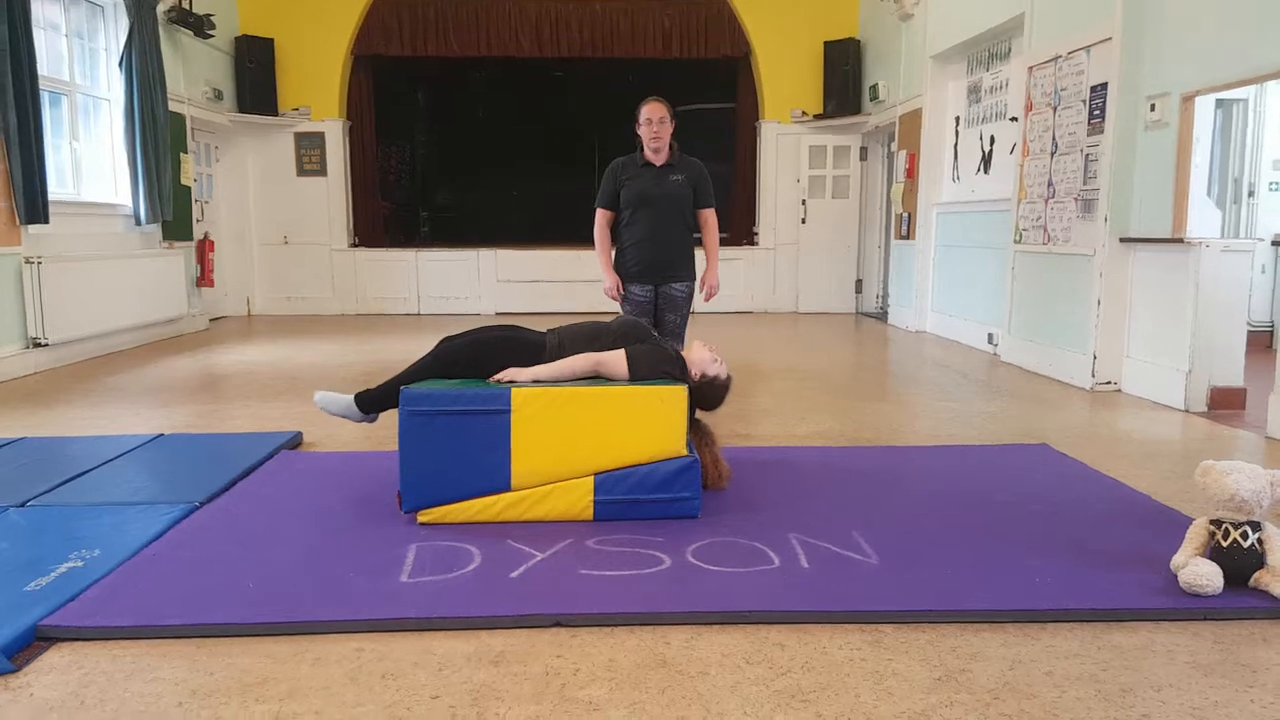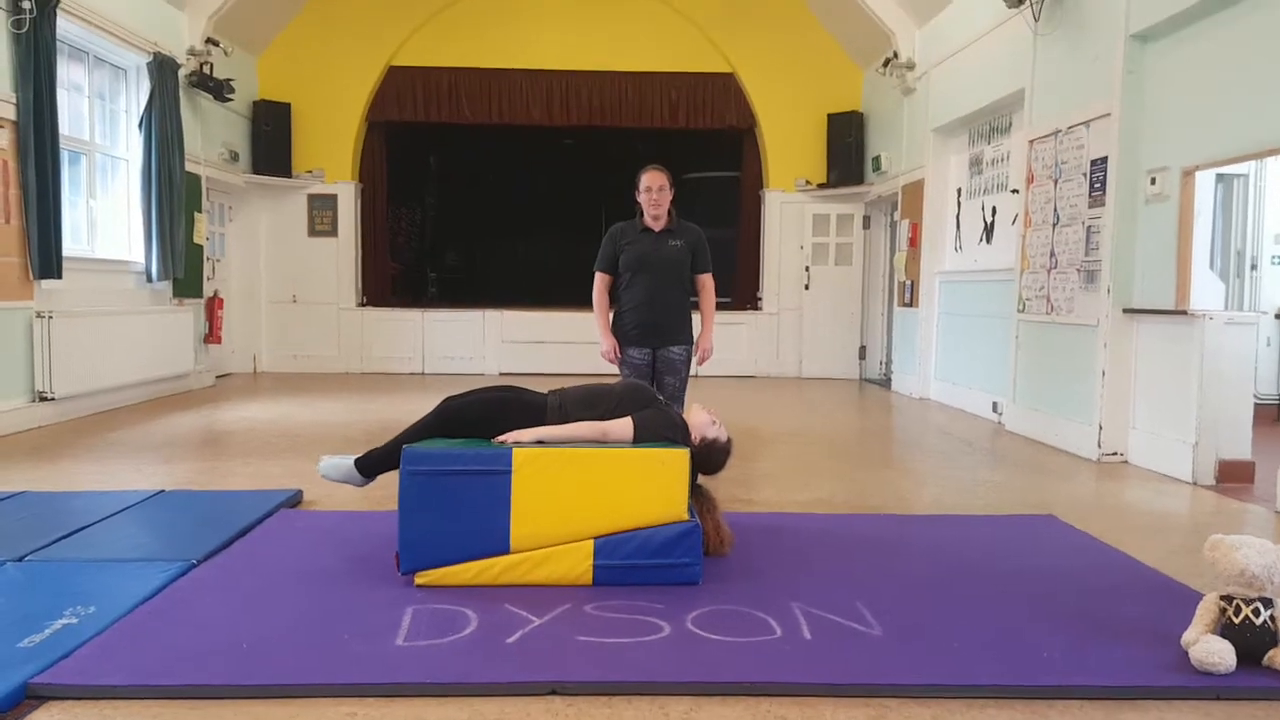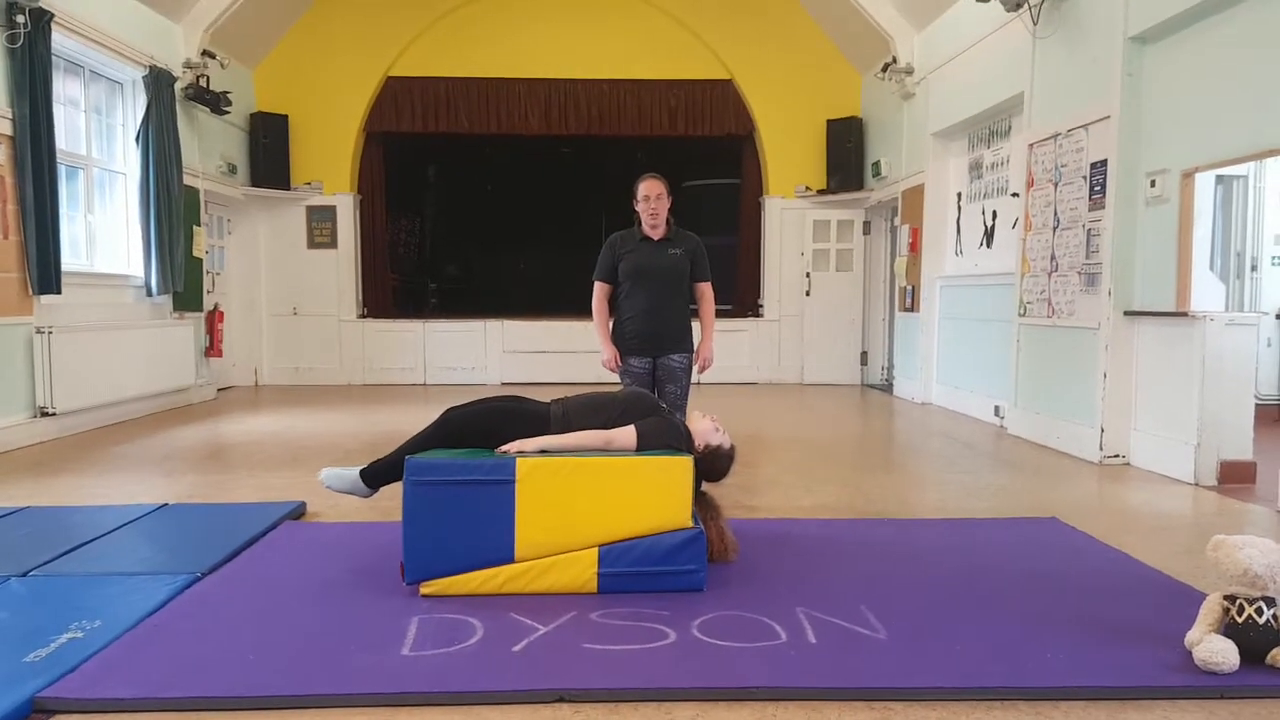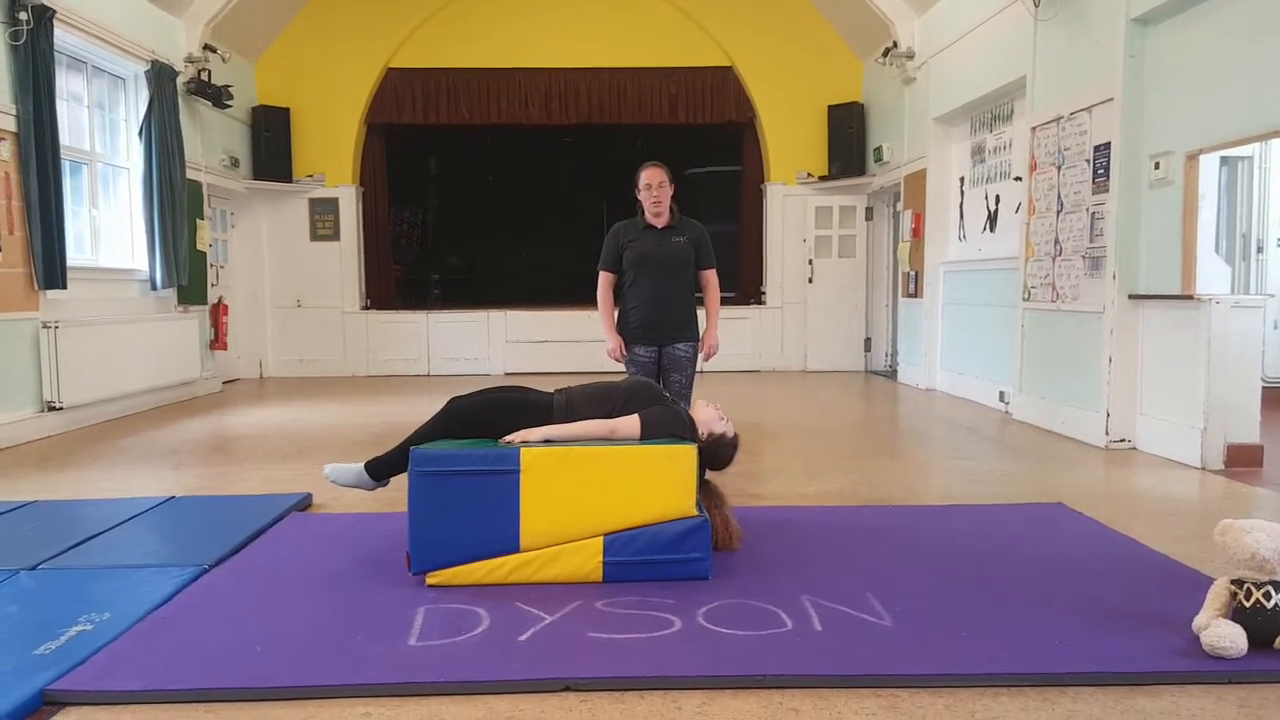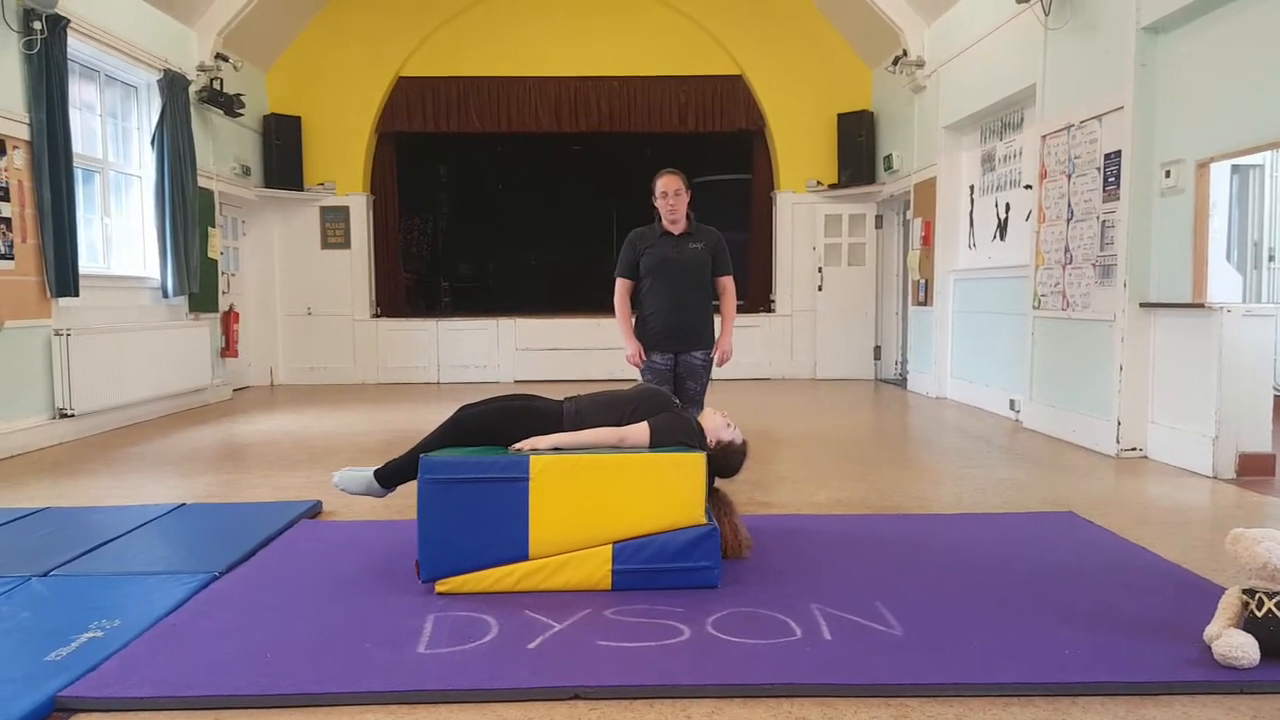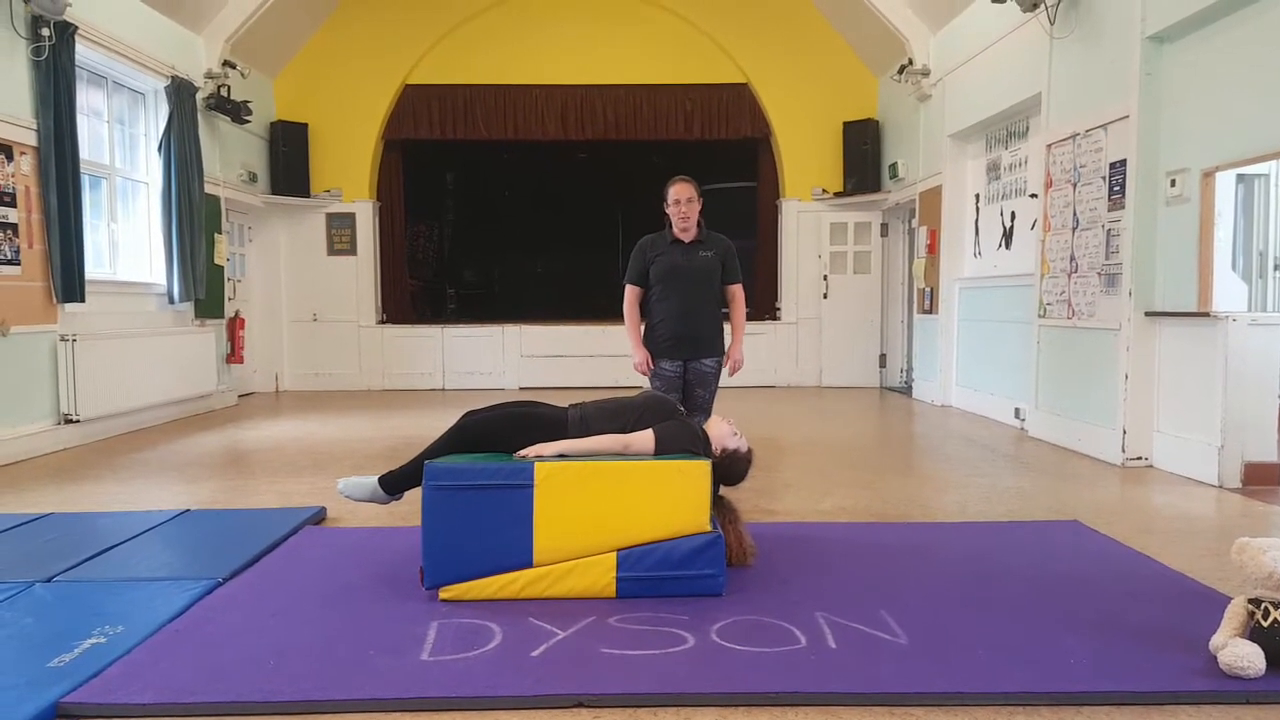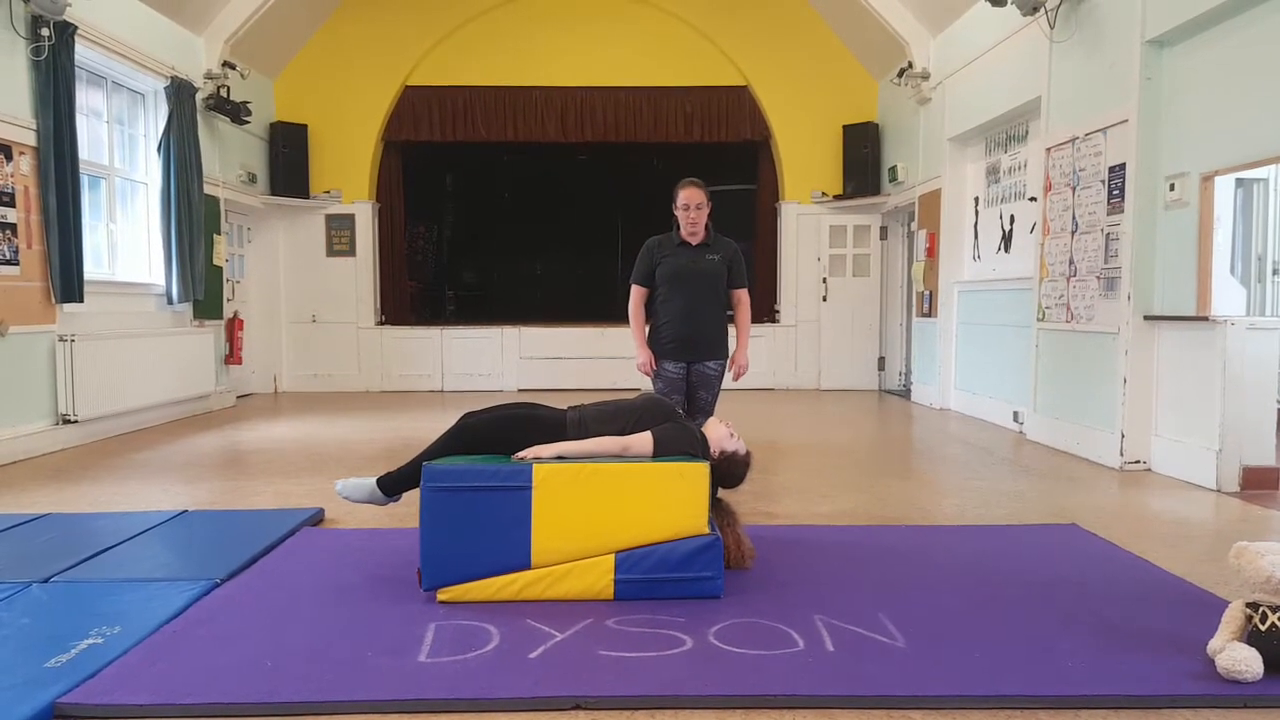
dt=0.7s
person 1, frame 1
left shoulder: (663, 363)
right shoulder: (665, 353)
left elbow: (596, 363)
left wrist: (530, 373)
left hip: (543, 358)
right hip: (546, 345)
left knee: (449, 358)
right knee: (451, 347)
left ankle: (365, 404)
right ankle: (371, 402)
person 1, frame 2
left shoulder: (667, 427)
right shoulder: (666, 414)
left elbow: (602, 431)
left wrist: (533, 433)
left hip: (544, 420)
right hip: (547, 404)
left knee: (450, 417)
right knee: (452, 407)
left ankle: (364, 468)
right ankle: (368, 462)
person 1, frame 3
left shoulder: (672, 435)
right shoulder: (669, 422)
left elbow: (607, 440)
left wrist: (538, 443)
left hip: (549, 428)
right hip: (550, 414)
left knee: (453, 427)
right knee: (455, 418)
left ankle: (369, 479)
right ankle: (375, 473)
person 1, frame 4
left shoulder: (675, 424)
right shoulder: (673, 412)
left elbow: (610, 429)
left wrist: (542, 433)
left hip: (550, 417)
right hip: (552, 404)
left knee: (457, 418)
right knee: (457, 408)
left ankle: (375, 472)
right ankle: (380, 468)
person 1, frame 5
left shoulder: (685, 431)
right shoulder: (682, 419)
left elbow: (620, 438)
left wrist: (551, 441)
left hip: (559, 425)
right hip: (562, 412)
left knee: (465, 427)
right knee: (467, 418)
left ankle: (383, 479)
right ankle: (389, 475)
person 1, frame 6
left shoulder: (689, 439)
right shoulder: (688, 426)
left elbow: (624, 444)
left wrist: (556, 447)
left hip: (565, 432)
right hip: (566, 419)
left knee: (469, 432)
right knee: (472, 421)
left ankle: (389, 486)
right ankle: (393, 483)
person 1, frame 7
left shoulder: (688, 442)
right shoulder: (686, 429)
left elbow: (622, 446)
left wrist: (554, 449)
left hip: (563, 433)
right hip: (566, 421)
left knee: (468, 434)
right knee: (471, 423)
left ankle: (386, 487)
right ankle: (391, 485)
person 2, frame 1
left shoulder: (693, 169)
right shoulder: (619, 169)
left elbow: (708, 220)
right elbow: (602, 223)
left wrist: (712, 268)
right wrist: (607, 271)
left hip: (678, 277)
right hip: (633, 277)
left knee: (672, 347)
person 2, frame 2
left shoulder: (691, 235)
right shoulder: (618, 234)
left elbow: (705, 286)
right elbow: (601, 286)
left wrist: (706, 332)
right wrist: (605, 333)
left hip: (676, 340)
right hip: (631, 340)
left knee: (672, 409)
person 2, frame 3
left shoulder: (690, 244)
right shoulder: (617, 244)
left elbow: (704, 294)
right elbow: (600, 296)
left wrist: (707, 341)
right wrist: (605, 343)
left hip: (676, 349)
right hip: (632, 349)
person 2, frame 4
left shoulder: (694, 231)
right shoulder: (621, 233)
left elbow: (709, 282)
right elbow: (605, 286)
left wrist: (711, 329)
right wrist: (610, 333)
left hip: (682, 337)
right hip: (637, 338)
left knee: (679, 406)
person 2, frame 5
left shoulder: (710, 238)
right shoulder: (638, 240)
left elbow: (726, 288)
right elbow: (622, 292)
left wrist: (726, 335)
right wrist: (629, 339)
left hip: (698, 344)
right hip: (653, 344)
left knee: (691, 413)
person 2, frame 6
left shoulder: (721, 246)
right shoulder: (648, 246)
left elbow: (735, 296)
right elbow: (631, 299)
left wrist: (736, 344)
right wrist: (637, 346)
left hip: (707, 352)
right hip: (663, 352)
left knee: (700, 420)
person 2, frame 7
left shoulder: (727, 250)
right shoulder: (655, 247)
left elbow: (740, 301)
right elbow: (637, 300)
left wrist: (742, 349)
right wrist: (641, 347)
left hip: (711, 355)
right hip: (666, 353)
left knee: (701, 423)
